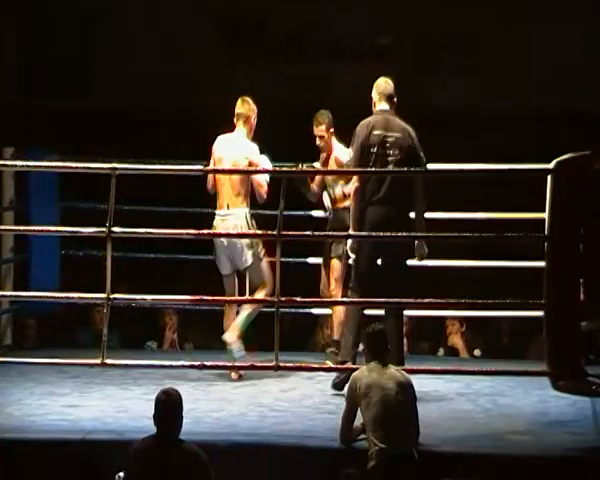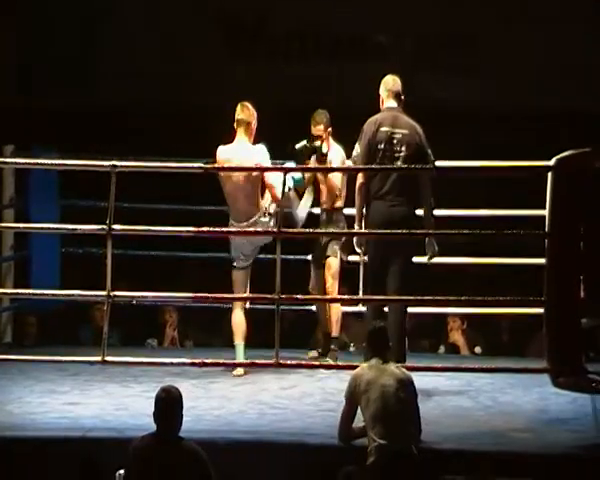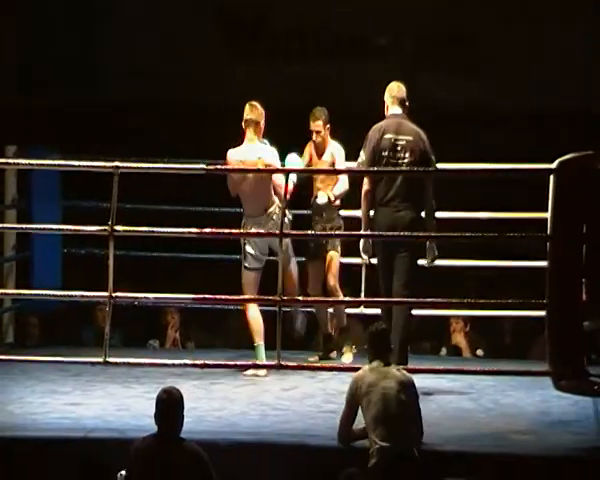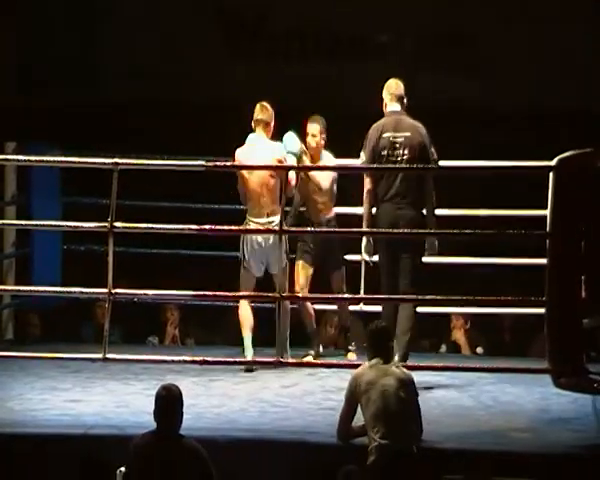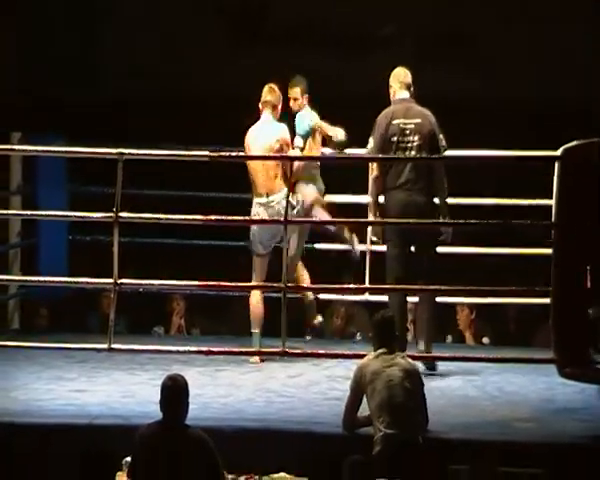
dt=0.2s
person 1, frame 1
left shoulder: (365, 128)
right shoulder: (408, 133)
left elbow: (355, 183)
right elbow: (418, 190)
left wrist: (352, 227)
right wrist: (421, 235)
left hip: (370, 218)
right hip: (398, 221)
left knee: (358, 294)
right knee: (393, 298)
left ankle: (347, 362)
person 1, frame 2
left shoulder: (372, 124)
right shoulder: (415, 130)
left elbow: (361, 180)
right elbow: (426, 187)
left wrist: (358, 223)
right wrist: (430, 233)
left hip: (377, 212)
right hip: (405, 215)
left knee: (375, 292)
right knee: (397, 292)
person 1, frame 3
left shoulder: (377, 132)
right shoulder: (419, 136)
left elbow: (367, 187)
right elbow: (428, 192)
left wrist: (364, 231)
right wrist: (431, 237)
left hip: (383, 219)
right hip: (409, 220)
left knee: (386, 295)
right knee: (402, 296)
right ankle: (396, 367)
person 1, frame 4
left shoulder: (376, 130)
right shoulder: (419, 131)
left elbow: (368, 186)
right elbow: (429, 186)
left wrist: (366, 231)
right wrist: (431, 229)
left hip: (386, 216)
right hip: (412, 216)
left knee: (389, 290)
right knee: (408, 290)
right ankle: (400, 353)
person 1, frame 5
left shoulder: (386, 117)
right shoulder: (428, 118)
left elbow: (376, 172)
right elbow: (439, 170)
left wrist: (373, 211)
right wrist: (445, 213)
left hip: (395, 202)
right hip: (423, 203)
left knee: (396, 280)
right knee: (425, 277)
left ankle: (397, 353)
right ankle: (425, 343)
person 2, frame 1
left shoulder: (218, 143)
right shoulder: (250, 149)
right elbow: (261, 193)
right wrist: (263, 176)
left hip: (219, 224)
right hip: (239, 224)
left knee: (231, 298)
right knee: (264, 288)
left ankle: (234, 365)
right ankle: (234, 333)
person 2, frame 2
left shoulder: (221, 153)
right shoulder: (258, 153)
right elbow: (275, 196)
right wrist: (280, 185)
left hip: (237, 231)
right hip: (262, 221)
left knee: (239, 301)
right knee: (277, 195)
left ankle: (241, 360)
person 2, frame 3
left shoulder: (231, 156)
right shoulder: (269, 152)
right elbow: (282, 192)
right wrist: (289, 175)
left hip: (251, 229)
right hip: (273, 222)
left knee: (251, 301)
right knee: (288, 266)
left ankle: (262, 360)
right ankle: (297, 313)
person 2, frame 4
left shoulder: (239, 154)
right shoulder: (277, 149)
left elbow: (242, 193)
right elbow: (290, 187)
left hip: (253, 229)
right hip: (277, 226)
left knee: (245, 296)
right knee: (282, 292)
left ankle: (249, 354)
right ankle: (283, 351)
person 2, frame 5
left shoulder: (250, 134)
right shoulder: (280, 130)
right elbow: (291, 170)
left hip: (259, 210)
right hip: (281, 203)
left knee: (257, 283)
left ankle: (256, 347)
person 3, frame 1
left shoulder: (342, 154)
right shoulder: (323, 158)
right elbow: (314, 194)
left wrist: (336, 189)
right wrist: (305, 179)
left hip: (343, 221)
right hip: (333, 222)
left knee: (335, 290)
right knee: (326, 290)
left ankle: (336, 348)
right ankle: (343, 342)
person 3, frame 2
left shoulder: (336, 153)
right shoulder: (317, 154)
left elbow: (337, 190)
right elbow: (304, 185)
left wrist: (324, 165)
left hip: (335, 221)
right hip: (323, 220)
left knee: (331, 289)
right knee: (316, 289)
left ankle: (334, 348)
right ankle: (325, 342)
person 3, frame 3
left shoulder: (336, 150)
right shoulder: (310, 148)
left elbow: (344, 184)
left wrist: (327, 196)
left hip: (331, 219)
right hip: (316, 220)
left knee: (332, 283)
right knee: (313, 290)
left ankle: (344, 341)
right ankle: (327, 344)
person 3, frame 4
left shoulder: (329, 161)
right shoulder: (303, 159)
left elbow: (324, 185)
left wrist: (306, 166)
right wrist: (292, 215)
left hip: (328, 228)
right hip: (309, 229)
left knee: (339, 293)
right knee: (300, 292)
left ankle: (350, 342)
right ankle: (314, 344)
person 3, frame 5
left shoulder: (311, 119)
right shoulder: (298, 119)
left elbow: (339, 134)
left hip: (310, 175)
right hip: (300, 178)
left knee: (306, 202)
left ankle: (344, 235)
person 4, frame 1
left shoulder: (358, 379)
right shoulder: (404, 378)
left elbow: (345, 437)
right elbow: (415, 432)
left hip: (379, 463)
right hip: (408, 461)
person 4, frame 2
left shoulder: (358, 376)
right shoulder: (405, 376)
left elbow: (344, 434)
right elbow: (417, 430)
left hip: (379, 461)
right hip: (408, 459)
person 4, frame 3
left shoulder: (360, 379)
right shoulder: (406, 379)
left elbow: (343, 435)
right elbow: (419, 432)
left hip: (381, 462)
right hip: (410, 461)
person 4, frame 4
left shoulder: (359, 376)
right shoulder: (406, 376)
left elbow: (342, 433)
right elbow: (418, 430)
left hip: (380, 460)
right hip: (408, 459)
person 4, frame 5
left shoulder: (364, 367)
right shoulder: (411, 366)
left elbow: (348, 423)
right elbow: (424, 420)
left hip: (385, 450)
right hip: (414, 448)
